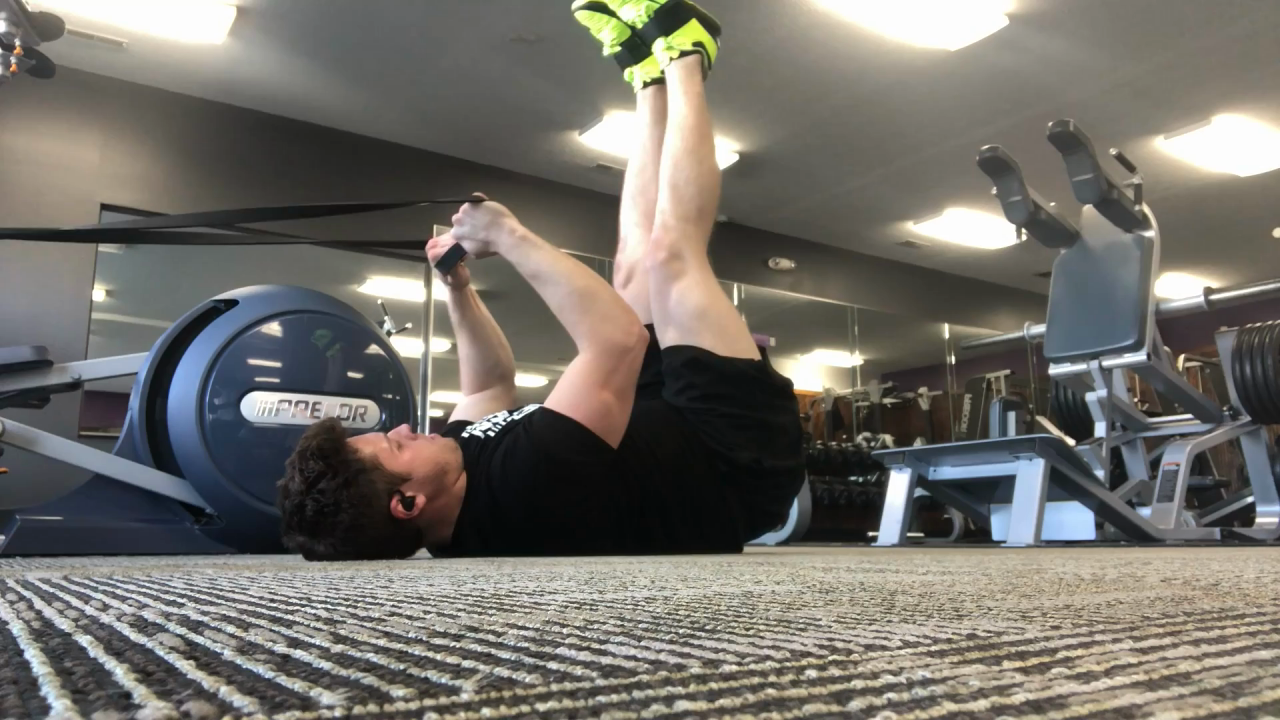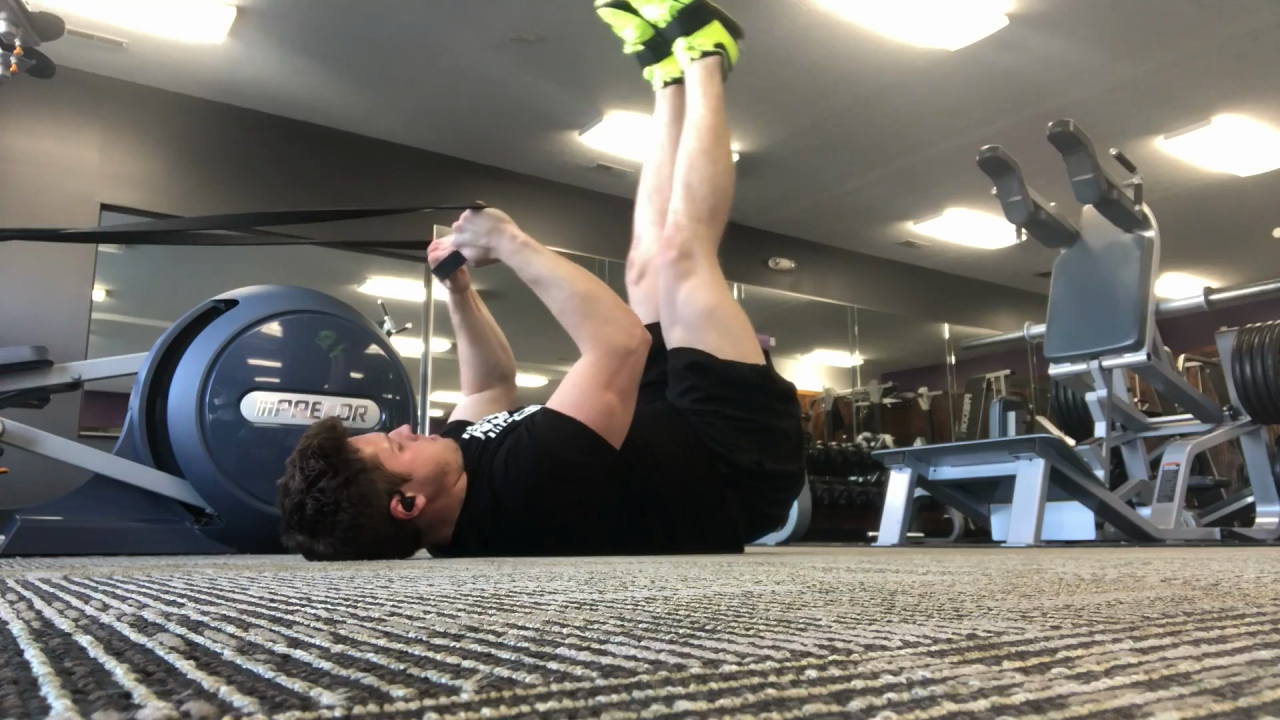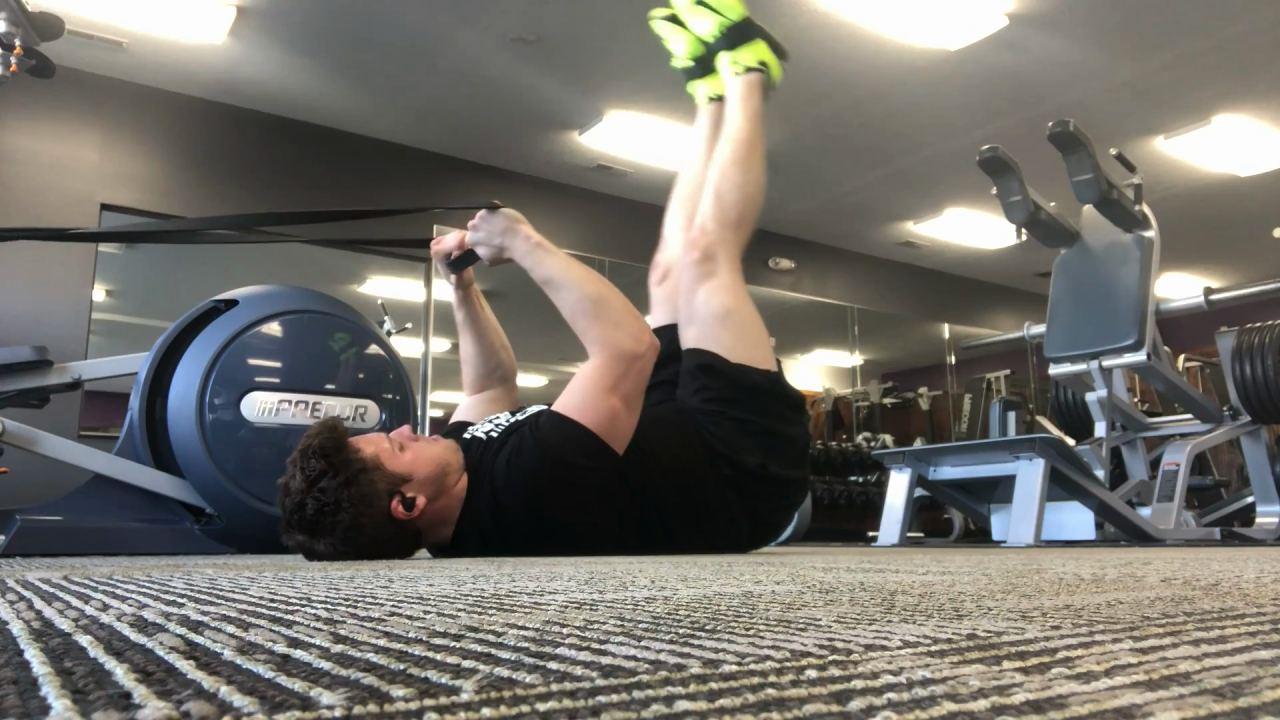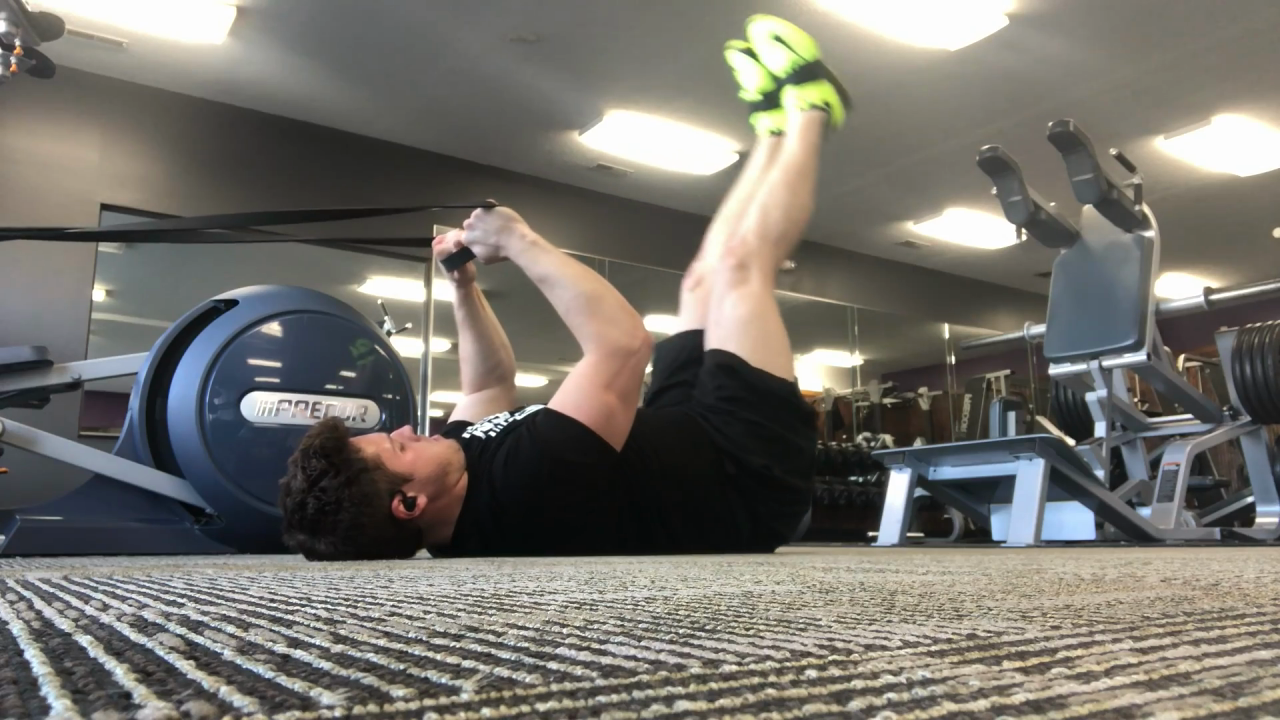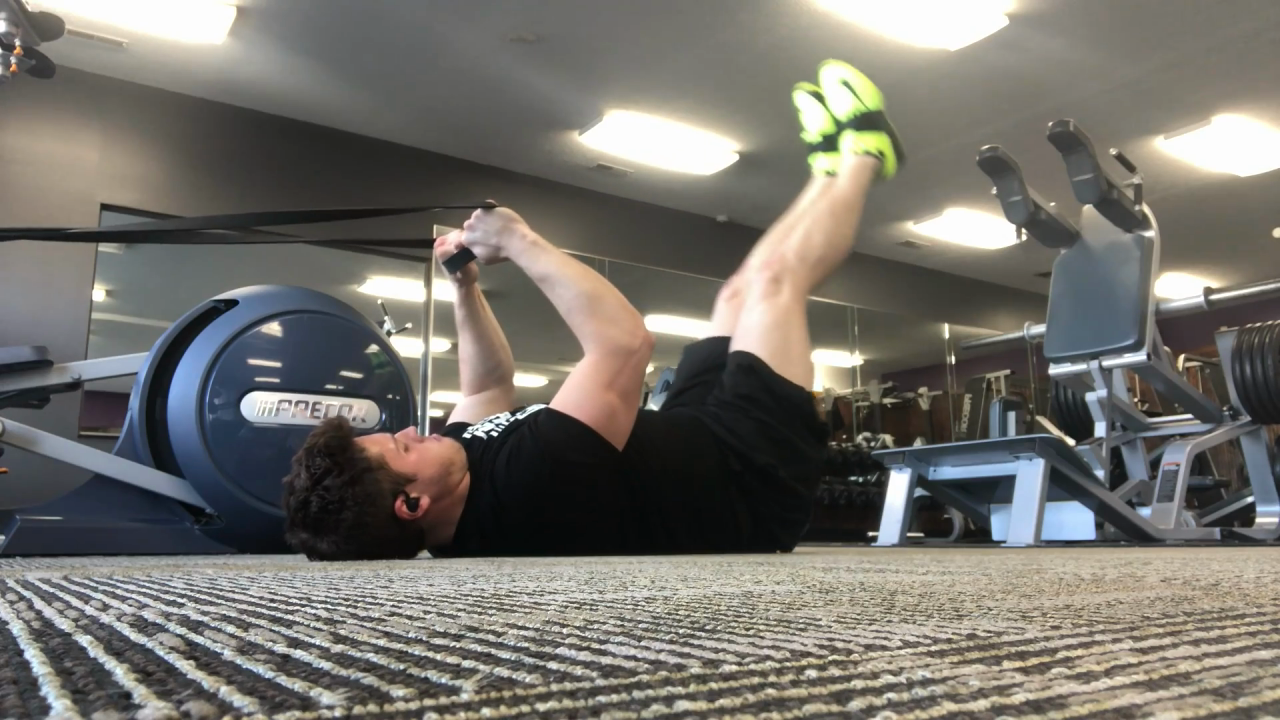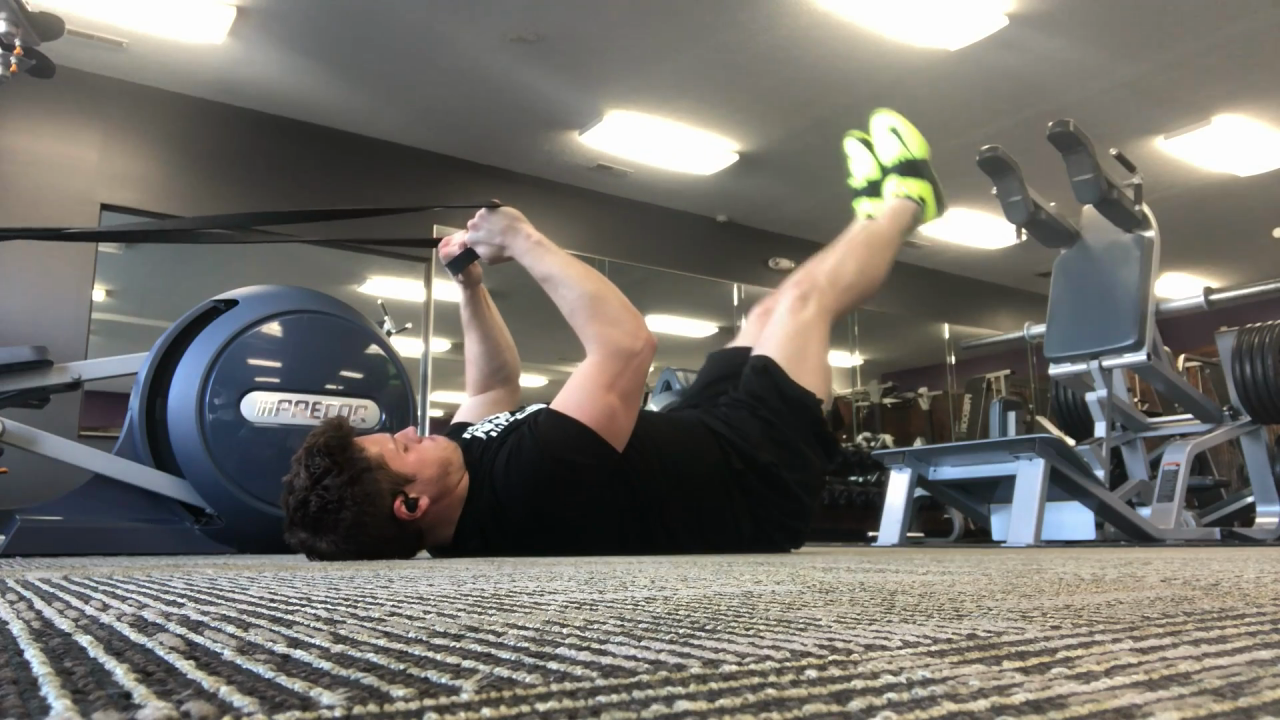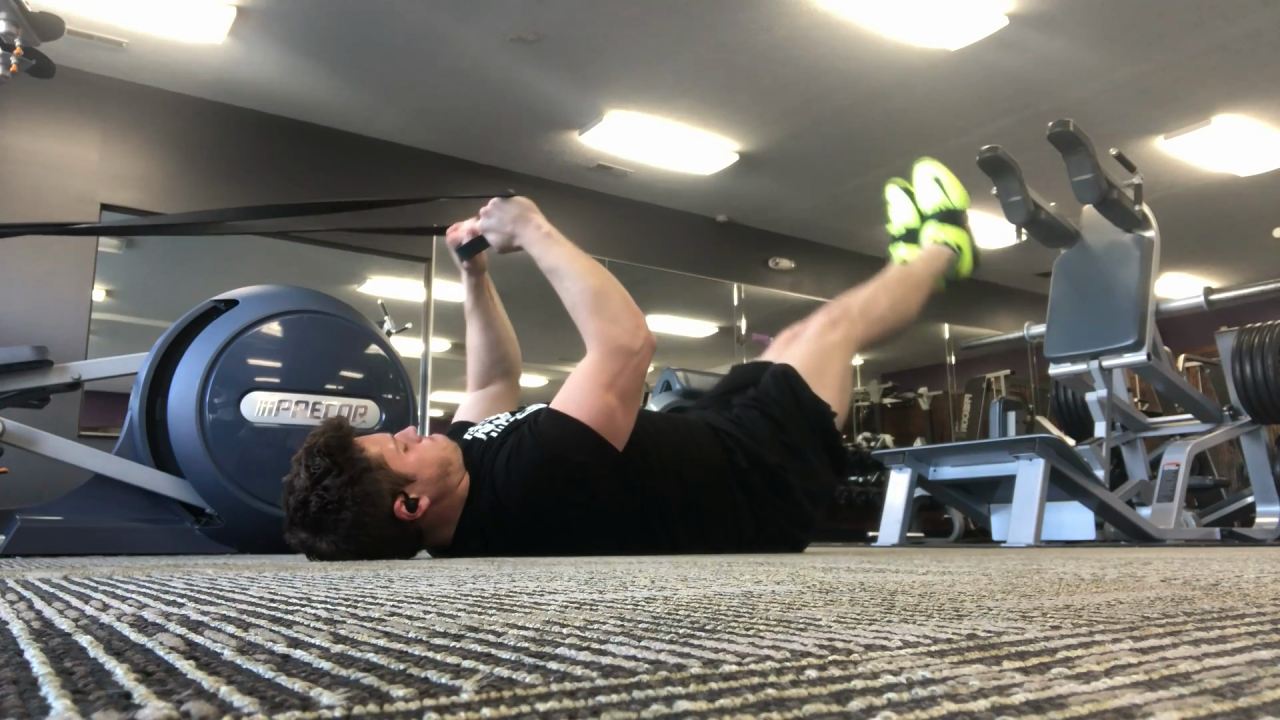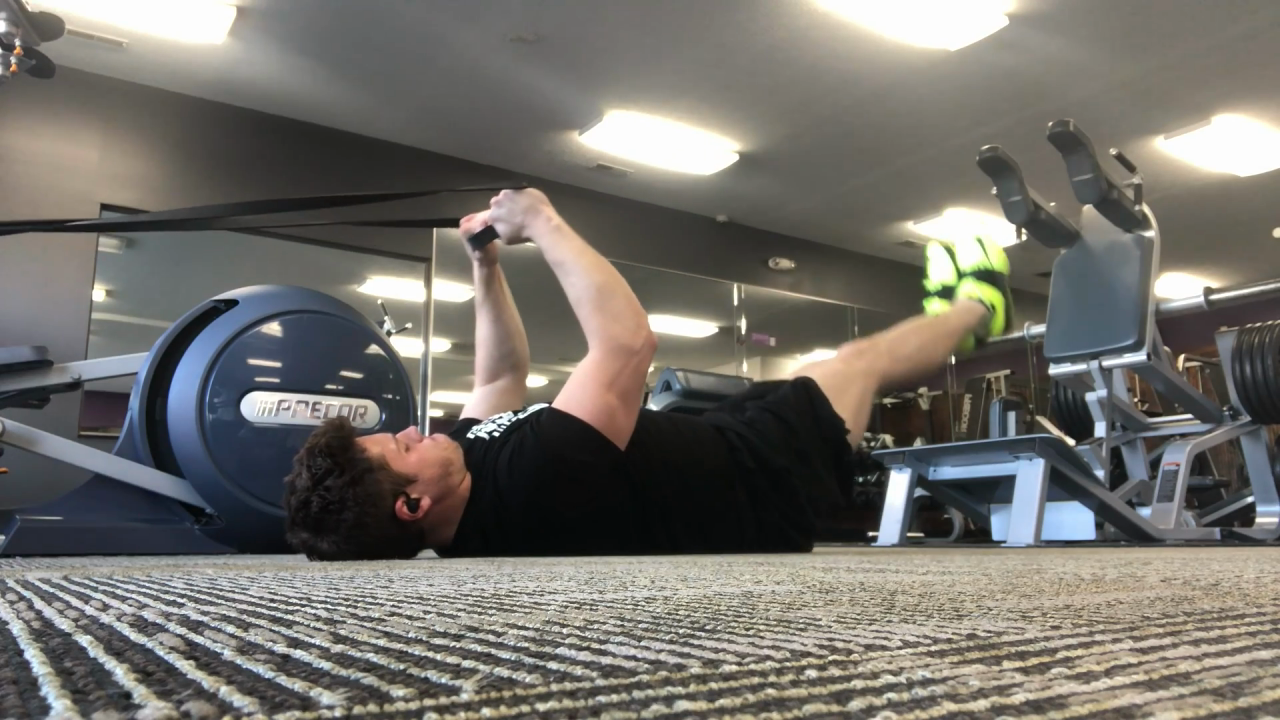
dt=0.2s
person 1, frame 1
left shoulder: (458, 524)
right shoulder: (527, 481)
left elbow: (492, 385)
right elbow: (619, 339)
left wrist: (456, 283)
right wrist: (510, 238)
left hip: (667, 433)
right hip: (739, 458)
right knee: (668, 255)
left ankle: (651, 70)
right ankle: (681, 57)
person 1, frame 2
left shoulder: (461, 495)
right shoulder: (528, 483)
left elbow: (492, 385)
right elbow: (622, 342)
left wrist: (458, 287)
right wrist: (511, 244)
left hip: (669, 437)
right hip: (740, 465)
right knee: (679, 252)
left ankle: (671, 72)
right ankle: (702, 56)
person 1, frame 3
left shoulder: (463, 490)
right shoulder: (528, 481)
left elbow: (494, 383)
right elbow: (631, 347)
left wrist: (462, 285)
right wrist: (524, 244)
left hip: (673, 438)
right hip: (742, 468)
left knee: (672, 272)
right knee: (703, 256)
left ankle: (715, 89)
right ankle: (741, 73)
person 1, frame 4
right shoulder: (528, 479)
left elbow: (492, 383)
right elbow: (623, 343)
left wrist: (463, 282)
right wrist: (519, 242)
left hip: (681, 444)
right hip: (745, 473)
left knee: (707, 282)
right knee: (738, 264)
left ankle: (777, 127)
right ankle: (806, 111)
person 1, frame 5
left shoulder: (460, 463)
right shoulder: (531, 479)
left elbow: (490, 386)
right elbow: (625, 343)
left wrist: (465, 284)
right wrist: (519, 242)
left hip: (691, 447)
right hip: (747, 473)
left knee: (739, 293)
right knee: (773, 278)
left ankle: (834, 167)
right ankle: (860, 156)
person 1, frame 6
left shoulder: (465, 460)
right shoulder: (529, 481)
left elbow: (493, 386)
right elbow: (626, 346)
left wrist: (469, 282)
right wrist: (523, 241)
left hip: (700, 448)
right hip: (750, 477)
left knee: (768, 313)
right knee: (804, 298)
left ankle: (880, 213)
right ankle: (902, 202)
person 1, frame 7
left shoulder: (468, 458)
right shoulder: (532, 480)
left elbow: (496, 381)
right elbow: (626, 344)
left wrist: (474, 273)
right wrist: (532, 233)
left hip: (705, 452)
right hip: (752, 480)
left knee: (792, 343)
right knee: (833, 324)
left ankle: (919, 257)
right ankle: (939, 251)
person 1, frame 8
left shoulder: (471, 456)
right shoulder: (536, 483)
left elbow: (502, 376)
right elbow: (627, 345)
left wrist: (486, 266)
right wrist: (544, 225)
left hip: (709, 453)
right hip: (754, 484)
left knee: (821, 372)
right knee: (857, 360)
left ankle: (953, 317)
right ankle: (971, 313)
